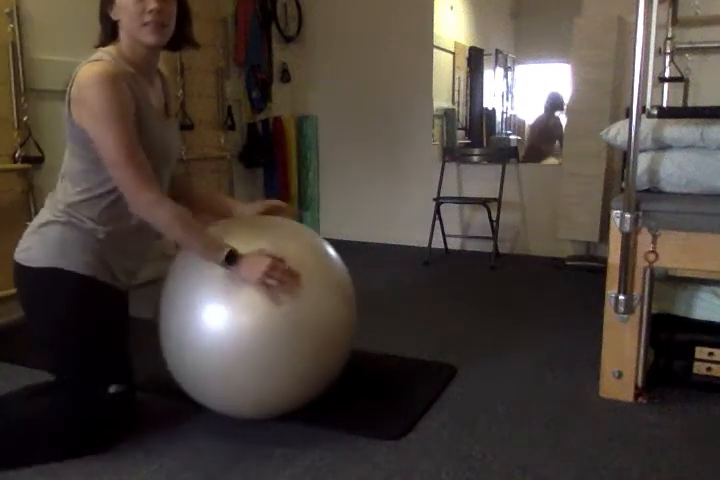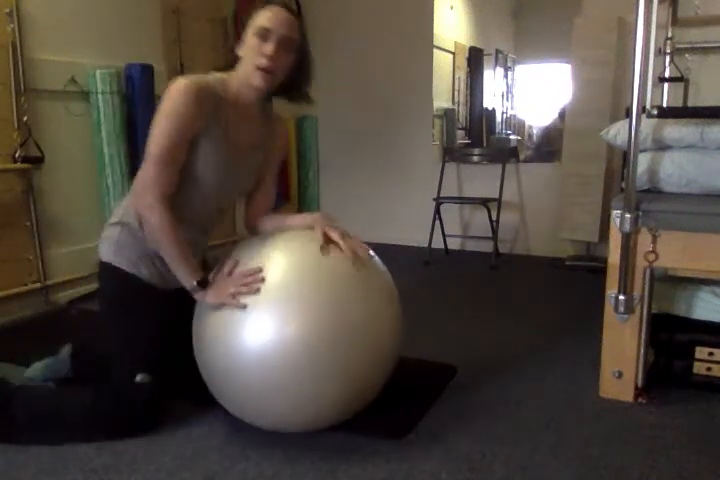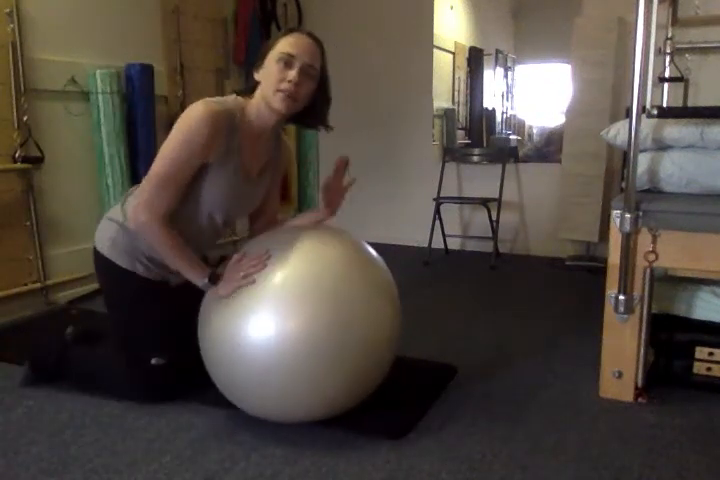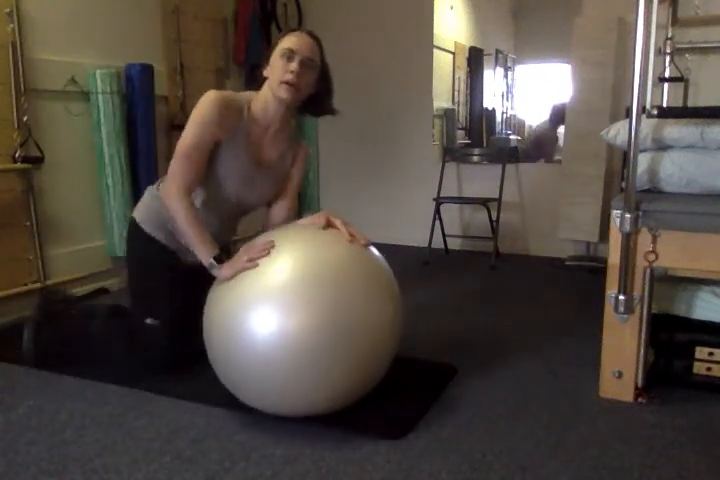
dt=1s
person 1, frame 1
left shoulder: (156, 82)
right shoulder: (100, 78)
left elbow: (166, 183)
right elbow: (143, 198)
left wrist: (243, 211)
right wrist: (234, 260)
left hip: (102, 266)
right hip: (64, 262)
left knee: (96, 392)
right knee: (105, 412)
person 1, frame 2
left shoulder: (274, 131)
right shoulder: (192, 93)
left elbow: (259, 219)
right elbow: (151, 200)
left wrist: (312, 221)
right wrist: (202, 285)
left hip: (182, 262)
right hip: (133, 258)
left knee: (204, 379)
right knee: (132, 412)
left ankle: (87, 359)
person 1, frame 3
left shoulder: (278, 151)
right shoulder: (209, 118)
left elbow: (262, 232)
right elbow: (145, 216)
left wrist: (319, 214)
right wrist: (212, 280)
left hip: (180, 258)
right hip: (132, 254)
left knee: (202, 359)
right knee: (161, 381)
left ankle: (90, 339)
right ankle: (53, 357)
person 1, frame 4
left shoulder: (296, 152)
right shoulder: (221, 107)
left elbow: (276, 226)
right elbow: (173, 190)
left wrist: (314, 222)
right wrist: (217, 263)
left hip: (220, 242)
right hip: (161, 233)
left knee: (201, 340)
right knee: (159, 349)
